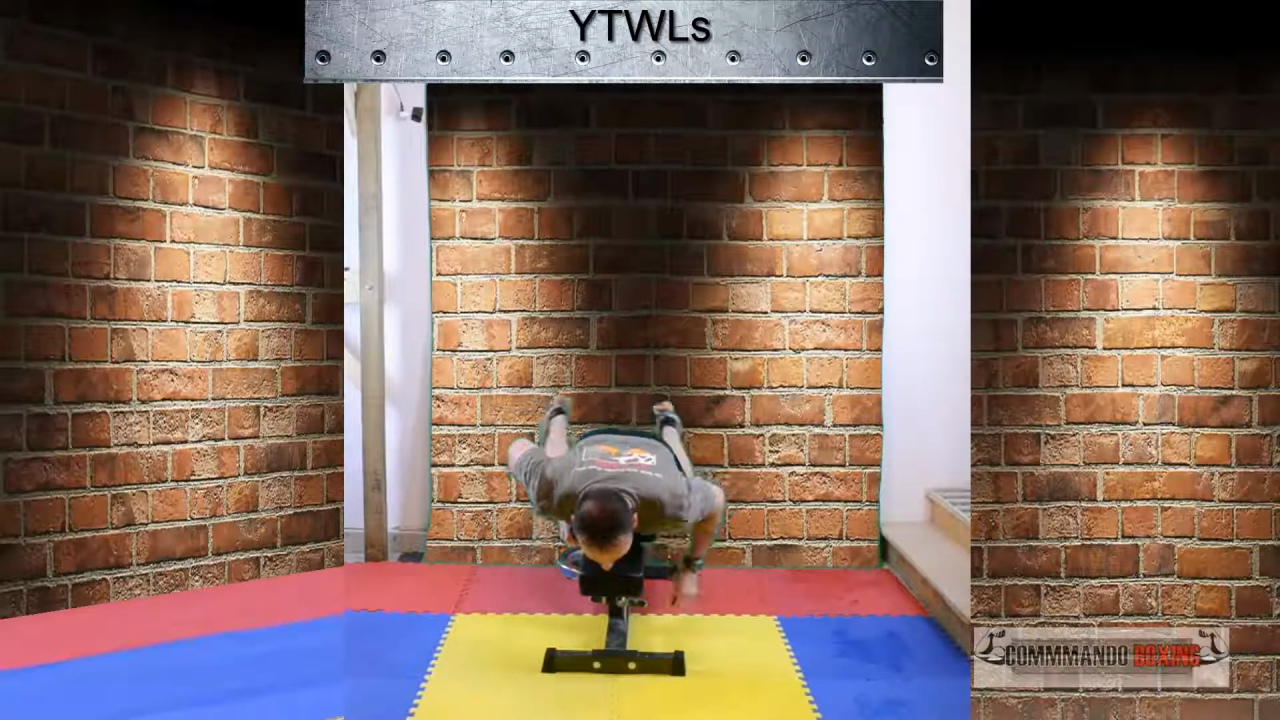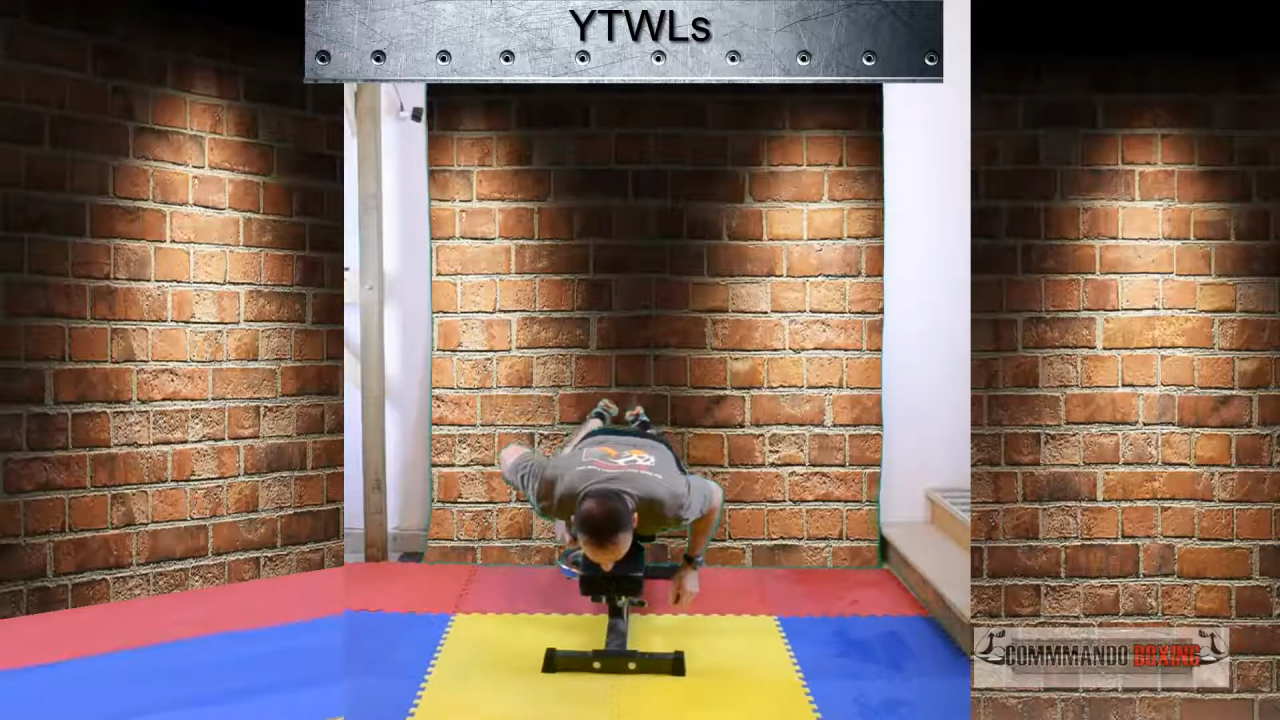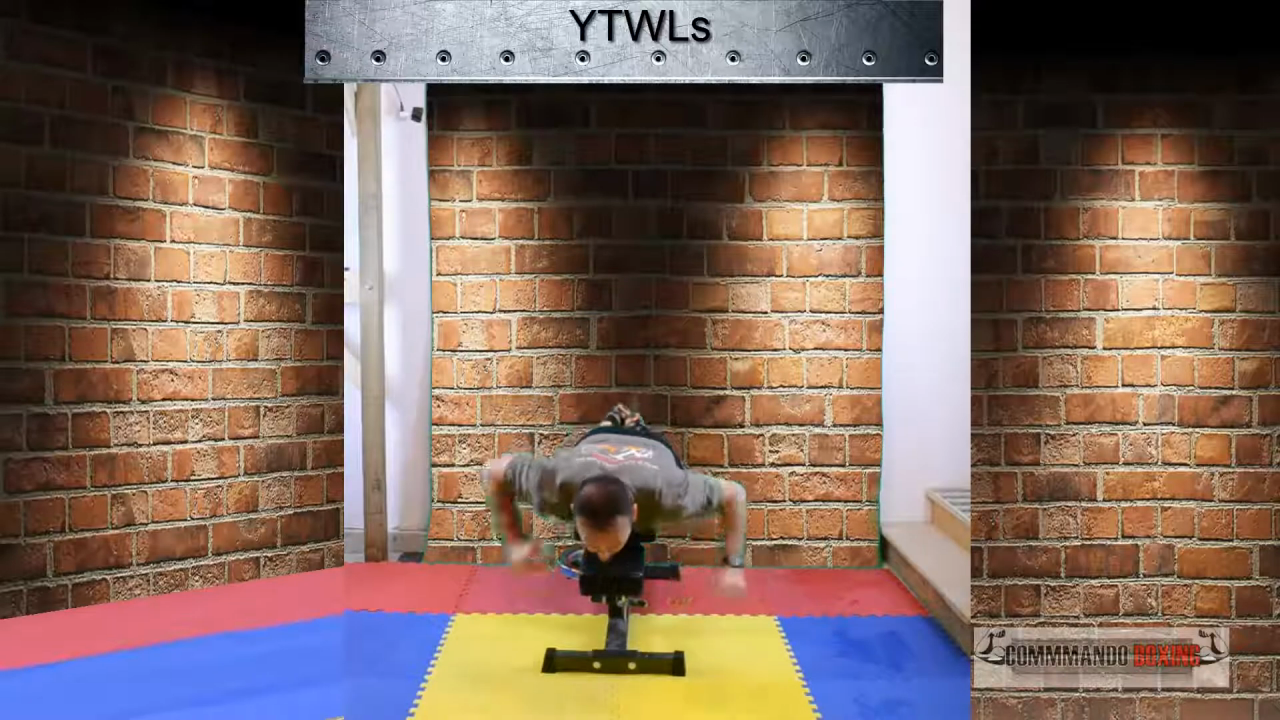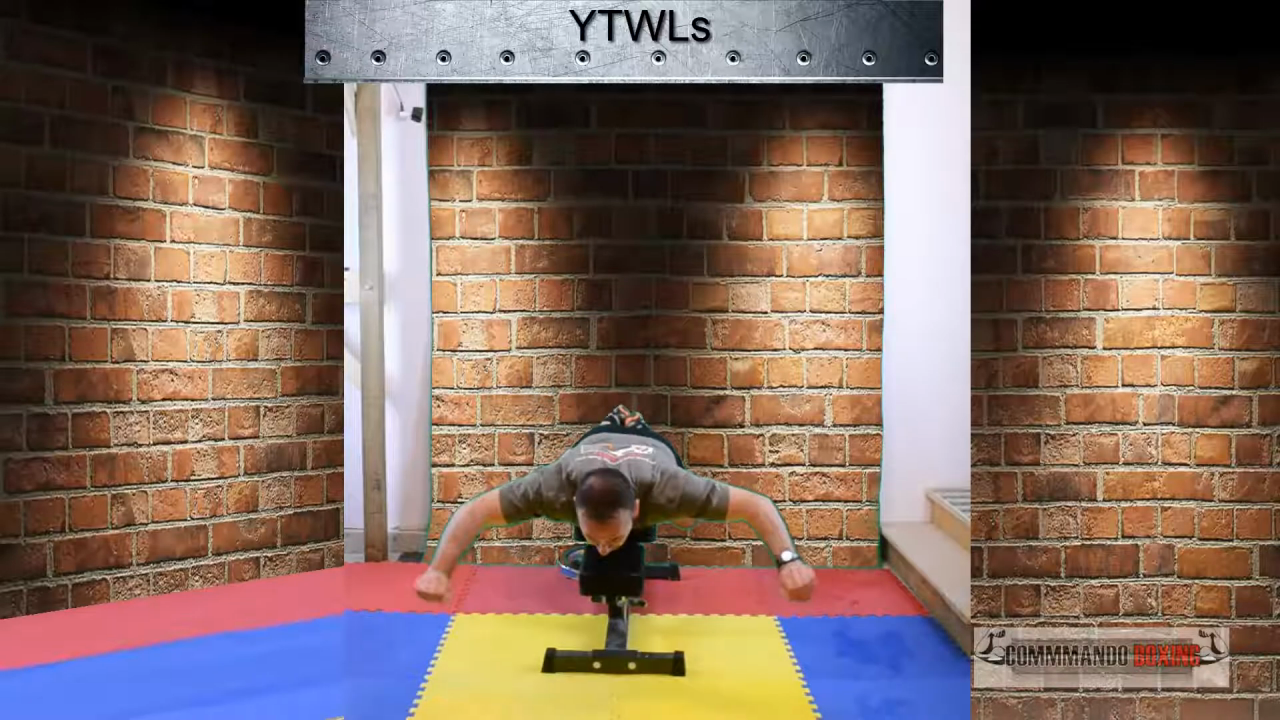
dt=0.3s
person 1, frame 1
left shoulder: (670, 502)
right shoulder: (553, 491)
left elbow: (716, 499)
right elbow: (518, 449)
left wrist: (691, 568)
left ankle: (667, 424)
right ankle: (558, 415)
person 1, frame 2
left shoulder: (669, 502)
right shoulder: (553, 491)
left elbow: (714, 496)
right elbow: (510, 455)
left wrist: (691, 565)
left ankle: (643, 429)
right ankle: (598, 419)
person 1, frame 3
left shoulder: (666, 494)
right shoulder: (554, 488)
left elbow: (735, 495)
right elbow: (494, 471)
left wrist: (733, 563)
right wrist: (515, 541)
left ankle: (636, 429)
right ankle: (612, 424)
person 1, frame 4
left shoulder: (664, 489)
right shoulder: (557, 485)
left elbow: (757, 505)
right elbow: (474, 511)
left wrist: (789, 558)
right wrist: (438, 570)
left hip: (655, 447)
right hip: (596, 441)
left ankle: (636, 427)
right ankle: (613, 425)
